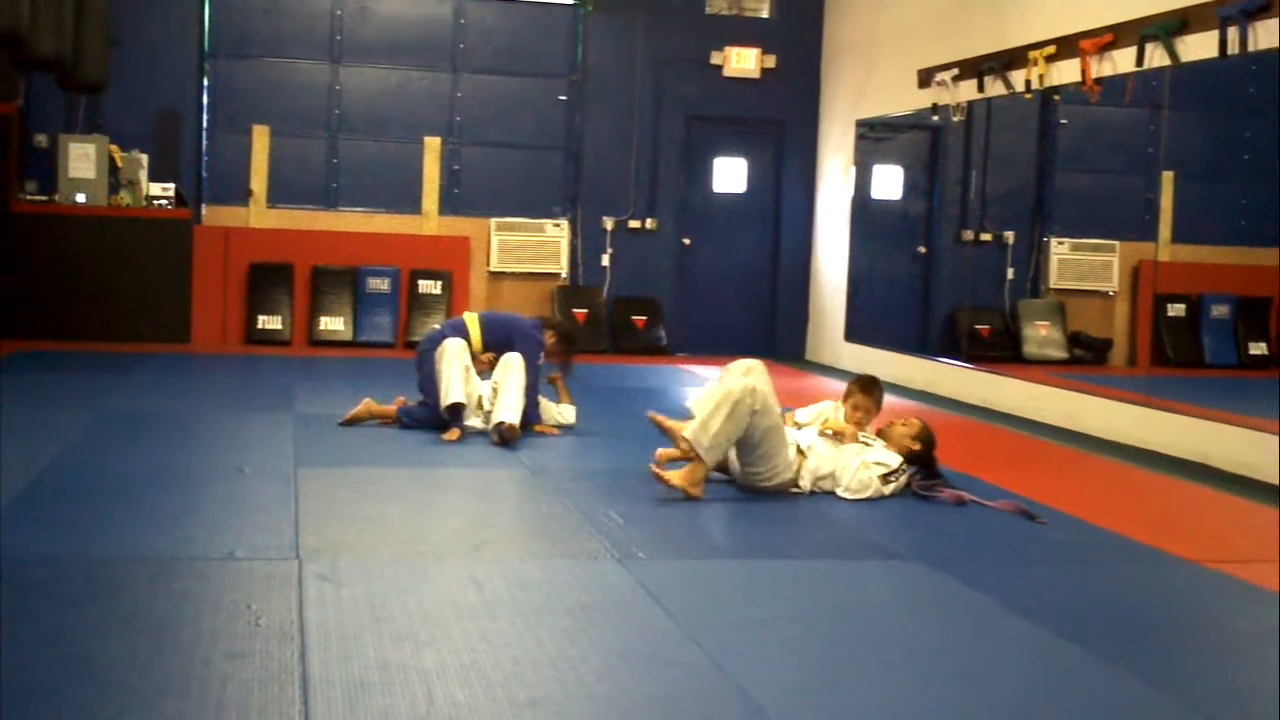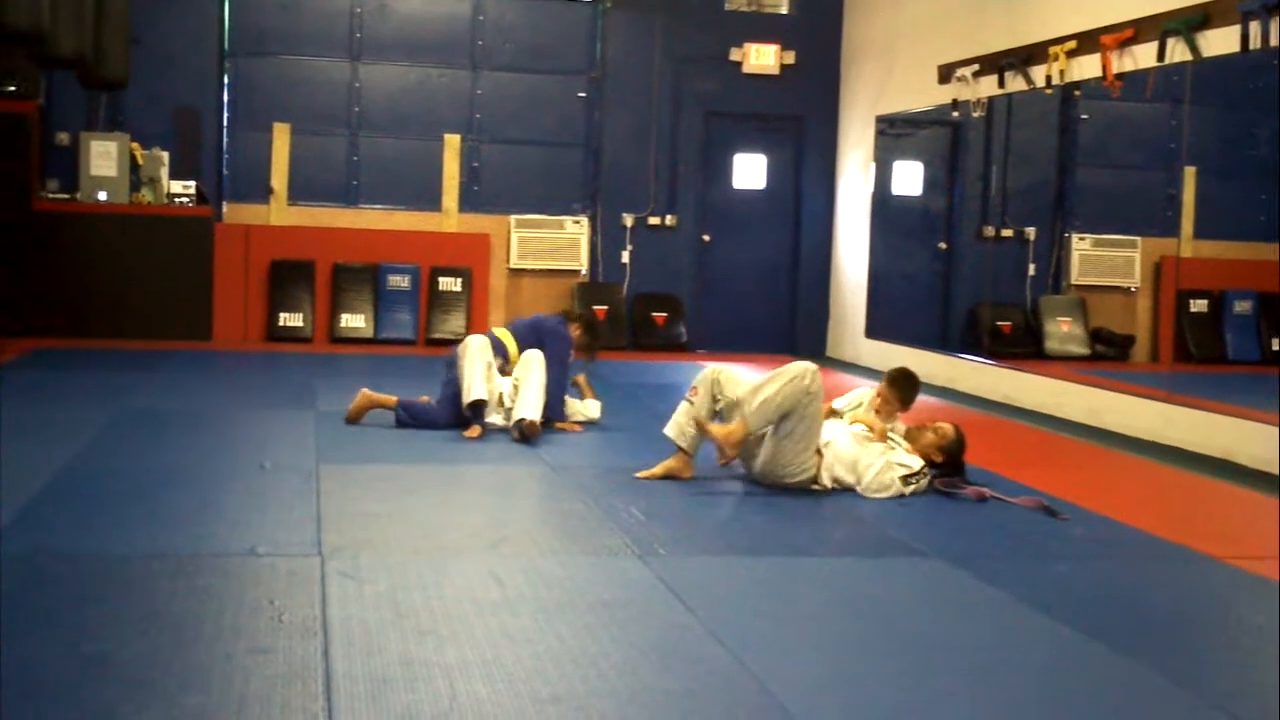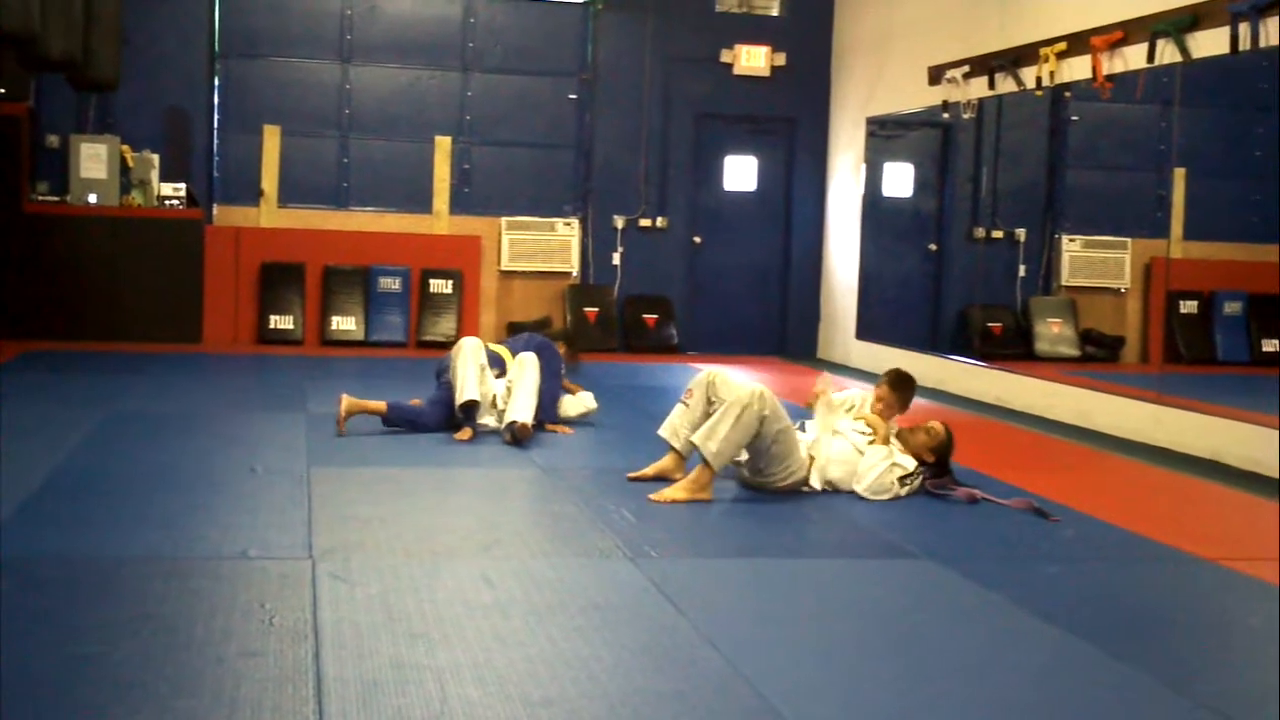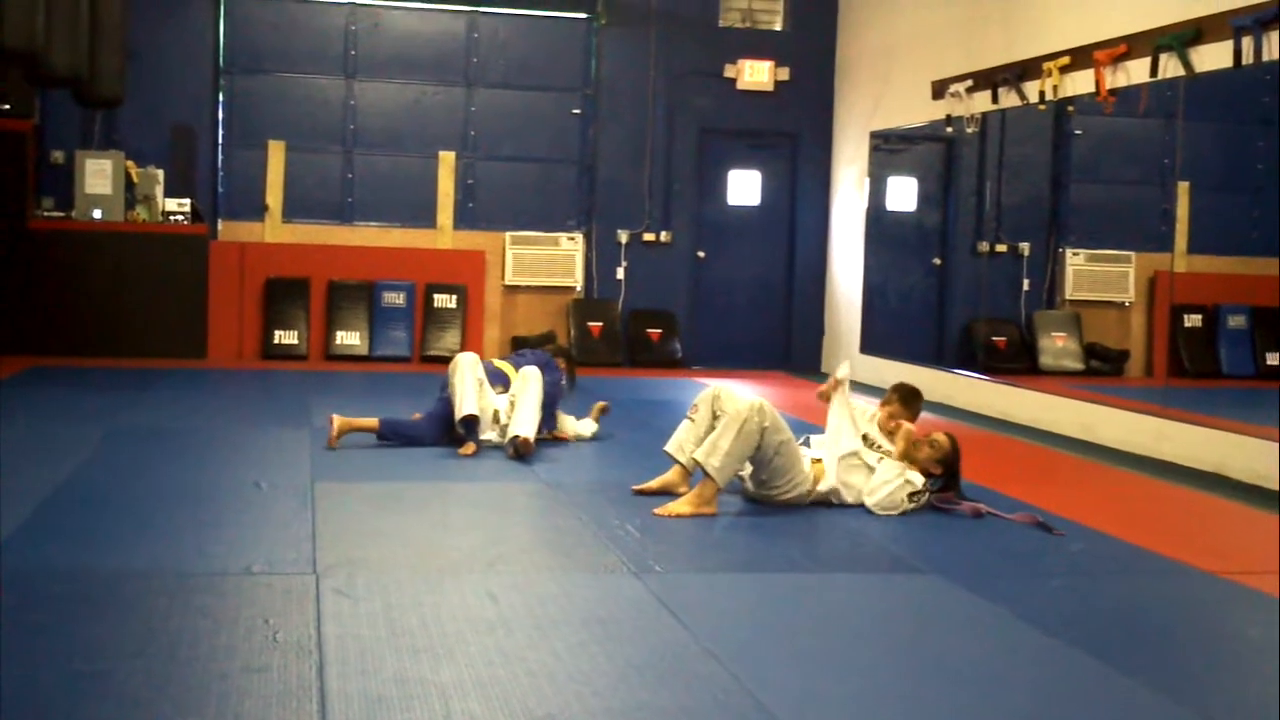
dt=0.4s
person 1, frame 1
left shoulder: (892, 467)
right shoulder: (862, 440)
left elbow: (852, 486)
left wrist: (850, 443)
left hip: (774, 472)
right hip: (782, 447)
left knee: (748, 389)
right knee: (749, 370)
left ankle: (694, 474)
right ankle: (692, 437)
person 1, frame 2
left shoulder: (914, 470)
right shoulder: (887, 438)
left elbow: (871, 485)
left wrist: (877, 438)
left hip: (794, 469)
right hip: (773, 451)
left knee: (806, 372)
right knee: (715, 377)
left ankle: (733, 432)
right ankle: (681, 460)
person 1, frame 3
left shoulder: (906, 470)
right shoulder: (875, 436)
left elbow: (870, 487)
left wrist: (881, 438)
right wrist: (825, 402)
left hip: (791, 471)
right hip: (796, 447)
left knee: (756, 395)
right knee: (711, 379)
left ankle: (699, 481)
right ankle: (674, 461)
person 1, frame 4
left shoulder: (912, 485)
right shoulder: (890, 455)
left elbow: (879, 501)
left wrist: (901, 451)
right wrist: (840, 395)
left hip: (796, 485)
right hip: (798, 463)
left knee: (756, 409)
right knee: (717, 395)
left ankle: (704, 496)
right ankle: (679, 476)
person 2, frame 1
left shoulder: (526, 330)
right shoulder: (532, 337)
right elbow: (527, 382)
right wrist: (533, 422)
left hip: (441, 345)
right hip: (441, 347)
right knee: (439, 416)
right ankle: (373, 410)
person 2, frame 2
left shoulder: (547, 326)
right shoulder: (560, 334)
right elbow: (556, 377)
right wrist: (558, 418)
right hip: (475, 364)
right knee: (442, 417)
right ankle: (374, 399)
person 2, frame 3
left shoulder: (530, 341)
right shoulder: (550, 350)
right elbow: (549, 383)
left wrist: (568, 385)
right wrist: (550, 421)
left hip: (454, 365)
right hip: (470, 371)
right knee: (429, 419)
right ankle: (356, 405)
person 2, frame 4
left shoulder: (528, 358)
right shoulder: (551, 366)
right elbow: (549, 392)
right wrist: (549, 427)
left hip: (468, 390)
right hip: (475, 392)
